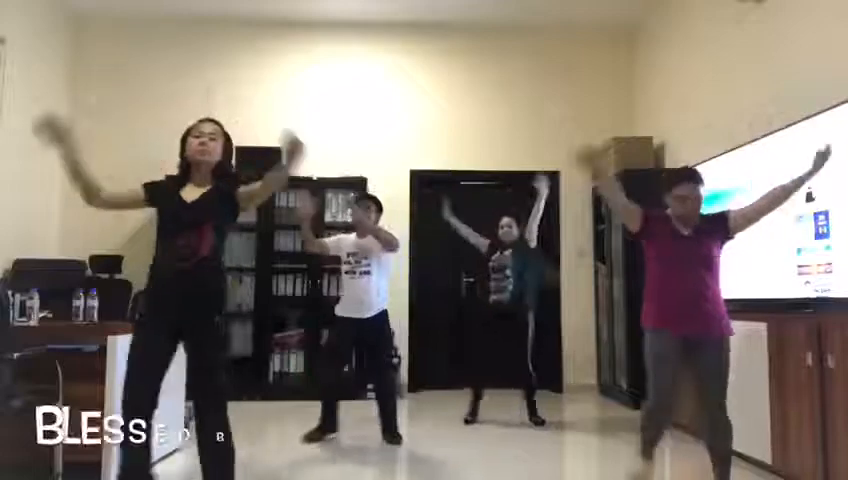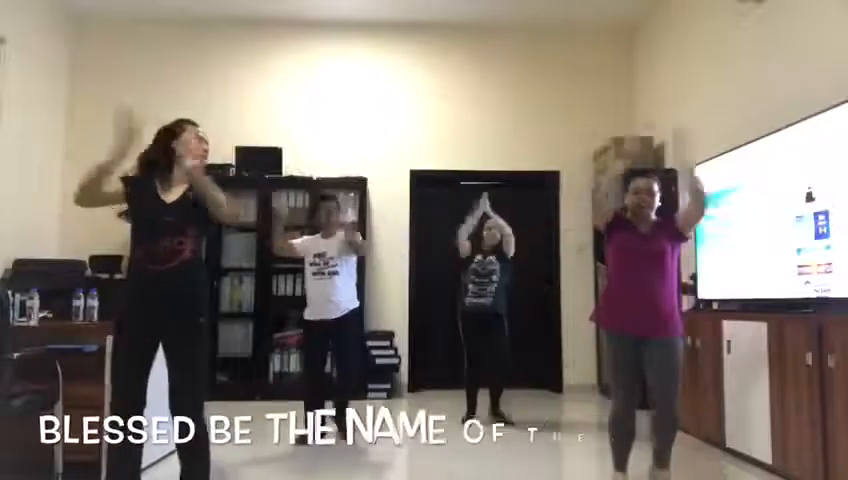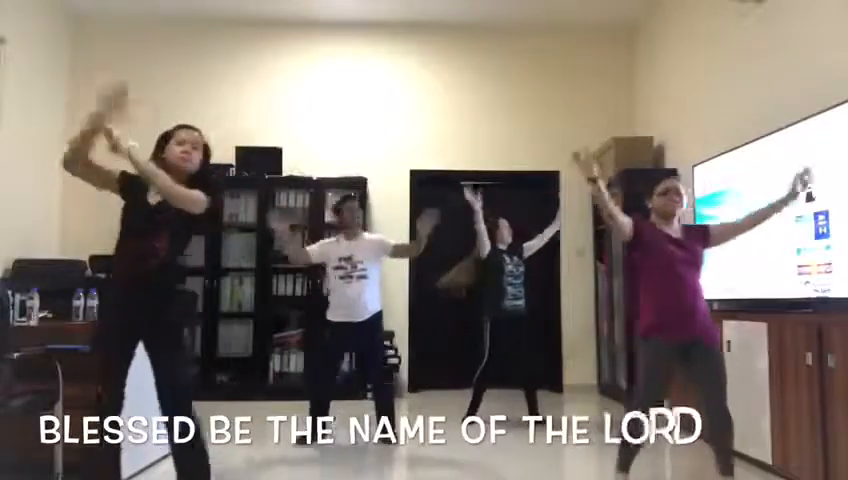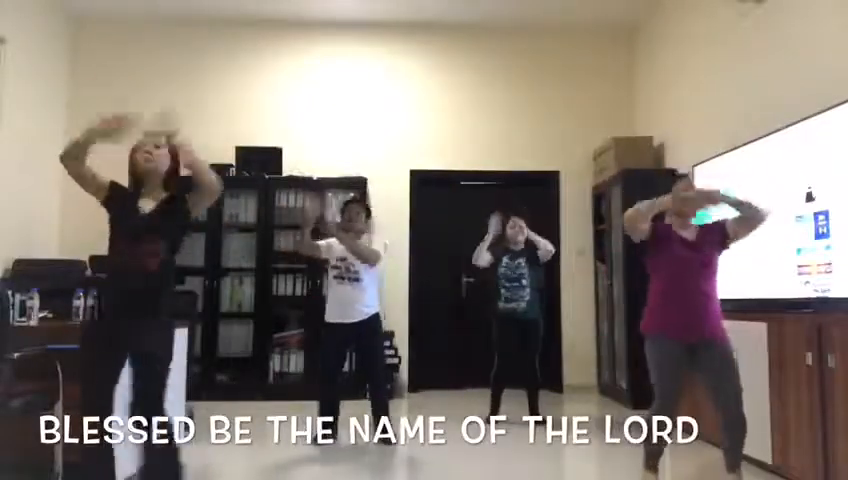
dt=0.5s
person 1, frame 1
left shoulder: (229, 192)
right shoulder: (163, 190)
left elbow: (267, 187)
right elbow: (98, 197)
left wrist: (288, 162)
right wrist: (69, 148)
left hip: (205, 308)
right hip: (159, 306)
left knee: (209, 408)
right knee: (136, 405)
person 1, frame 2
left shoulder: (204, 192)
right shoulder: (138, 187)
left elbow: (229, 213)
right elbow: (83, 198)
left wrist: (194, 171)
right wrist: (118, 154)
left hip: (187, 310)
right hip: (138, 308)
left knee: (188, 410)
right knee: (126, 406)
person 1, frame 3
left shoulder: (198, 197)
right shoulder: (131, 186)
left elbow: (170, 192)
right elbow: (73, 164)
left wrist: (127, 149)
right wrist: (98, 119)
left hip: (161, 310)
right hip: (118, 307)
left knee: (176, 406)
right knee: (106, 407)
person 1, frame 4
left shoulder: (182, 203)
right shoulder: (119, 198)
left elbow: (212, 184)
right elbow: (70, 161)
left wrist: (177, 142)
right wrist: (96, 134)
left hip: (153, 318)
right hip: (108, 315)
left knee: (148, 409)
right knee: (94, 411)
person 2, frame 1
left shoulder: (716, 226)
right shoulder: (650, 225)
left elbow: (766, 204)
right elbow: (616, 200)
left wrist: (809, 173)
right wrist: (605, 174)
left hip: (711, 328)
right hip: (664, 327)
left knee: (715, 406)
right knee: (662, 398)
person 2, frame 2
left shoulder: (672, 229)
right shoulder: (613, 225)
left elbow: (699, 205)
right elbow: (602, 197)
left wrist: (688, 170)
right wrist: (618, 168)
left hip: (663, 330)
right hip: (621, 328)
left knee: (666, 403)
right knee: (624, 402)
person 2, frame 3
left shoulder: (697, 234)
right shoulder: (639, 230)
left elbow: (745, 224)
right elbow: (612, 216)
left wrist: (787, 198)
right wrist: (596, 182)
left hip: (700, 331)
right hip: (658, 332)
left knee: (717, 405)
right knee: (645, 404)
person 2, frame 4
left shoulder: (714, 233)
right shoulder: (656, 233)
left elbow: (758, 217)
right elbow: (630, 220)
left wrist: (722, 198)
right wrist: (671, 198)
left hip: (709, 334)
right hip: (665, 334)
left knee: (733, 407)
right knee: (666, 406)
person 3, frame 1
left shoulder: (380, 240)
right shoulder: (343, 241)
left elbow: (393, 244)
right elbow: (313, 246)
left wrist: (366, 224)
right wrist: (306, 220)
left hip: (375, 316)
right hip: (345, 316)
left knee: (383, 373)
right knee: (329, 369)
left ankle: (390, 428)
right ankle: (326, 424)
person 3, frame 2
left shoulder: (347, 239)
right shoulder: (308, 242)
left elbow: (359, 248)
right elbow: (281, 248)
left wrist: (345, 228)
right wrist: (280, 224)
left hip: (346, 315)
right hip: (314, 318)
left knee: (347, 370)
right knee: (312, 373)
left ankle: (341, 416)
person 3, frame 3
left shoulder: (375, 242)
right shoulder: (328, 246)
left elbow: (409, 252)
right elbow: (298, 258)
left wrist: (422, 234)
right wrist: (284, 237)
left hip: (369, 320)
right hip: (337, 321)
left knee: (378, 376)
right knee: (322, 375)
left ankle: (386, 427)
right ankle: (315, 427)
person 3, frame 4
left shoulder: (372, 247)
right shoulder: (332, 245)
left elbow: (370, 258)
right elbow: (306, 249)
left wrist: (336, 233)
right wrist: (308, 225)
left hip: (367, 320)
right hip: (335, 321)
left knee: (376, 375)
right knee: (328, 376)
right ankle: (328, 428)
person 4, frame 1
left shoulder: (526, 246)
right shoulder: (492, 248)
left elbow: (534, 219)
right elbow: (468, 234)
left wrist: (542, 193)
right wrist: (450, 217)
left hip: (520, 312)
right hip: (494, 311)
left knee: (524, 360)
right knee: (482, 357)
left ankle: (532, 411)
right ankle: (473, 408)
person 4, frame 2
left shoulder: (504, 252)
right shoulder: (471, 252)
left elbow: (509, 233)
right elbow: (461, 235)
left wrist: (490, 211)
right wrist: (479, 212)
left hip: (495, 316)
right hip: (470, 315)
left knee: (498, 361)
right knee: (473, 362)
left ankle: (496, 408)
right ankle: (470, 410)
person 4, frame 3
left shoulder: (518, 252)
right shoulder: (488, 253)
left elbow: (542, 239)
right elbow: (481, 233)
left wrist: (558, 220)
right wrist: (477, 209)
left hip: (520, 317)
right hip: (497, 318)
left knee: (529, 363)
right knee: (490, 364)
left ankle: (533, 411)
right ankle: (471, 411)
person 4, frame 4
left shoulder: (533, 254)
right shoulder: (498, 252)
left elbow: (550, 250)
right elbow: (477, 261)
left wrist: (529, 233)
right wrist: (490, 234)
left hip: (530, 318)
right hip: (504, 318)
left knee: (530, 364)
right knee: (502, 362)
left ankle: (534, 411)
right ankle: (494, 411)
